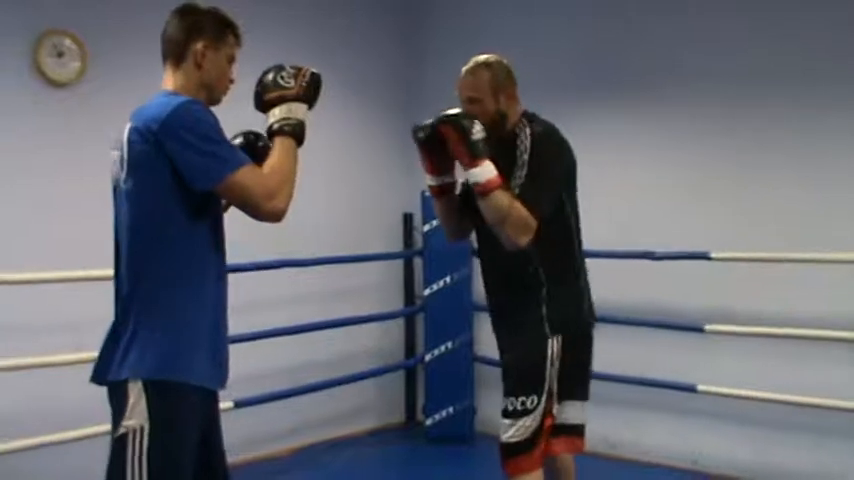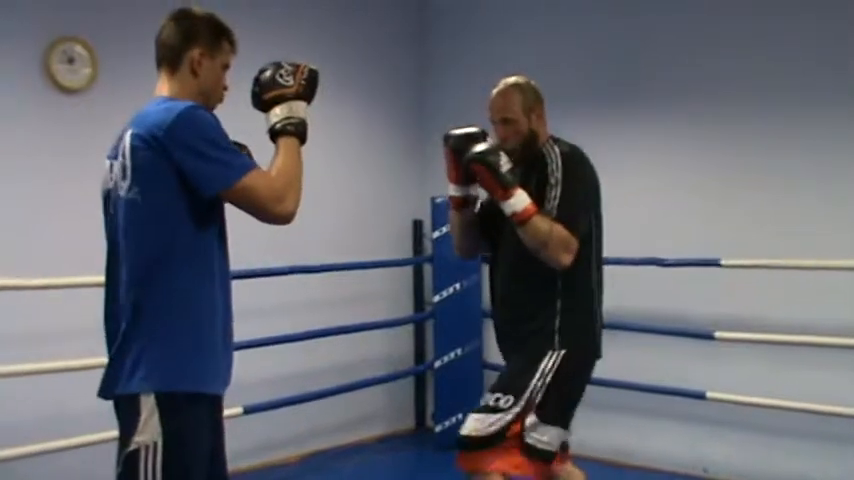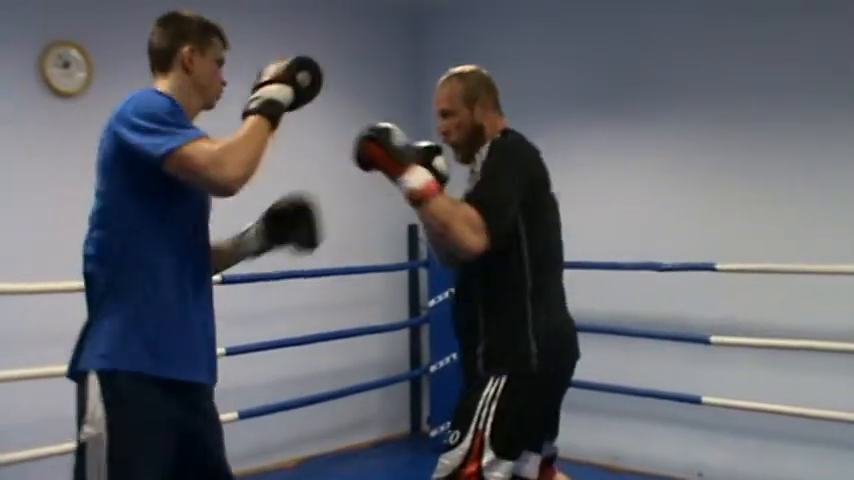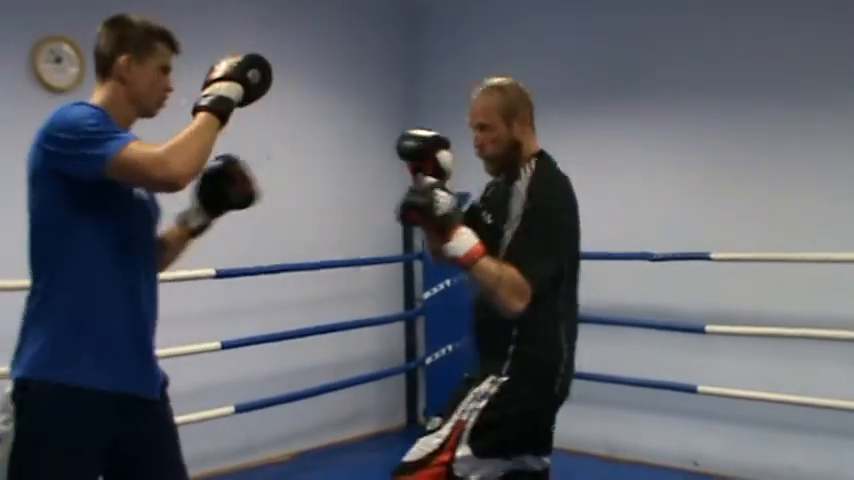
dt=0.5s
person 1, frame 1
left shoulder: (150, 121)
right shoulder: (180, 116)
right elbow: (270, 200)
left wrist: (239, 166)
right wrist: (288, 123)
left hip: (182, 357)
right hip: (157, 361)
person 1, frame 2
left shoulder: (135, 134)
right shoulder: (182, 121)
right elbow: (279, 202)
left wrist: (220, 184)
right wrist: (290, 120)
left hip: (175, 365)
right hip: (162, 371)
person 1, frame 3
left shoulder: (169, 131)
right shoulder: (146, 111)
right elbow: (225, 172)
left wrist: (260, 237)
right wrist: (268, 103)
left hip: (178, 365)
right hip: (127, 364)
person 1, frame 4
left shoulder: (109, 154)
right shoulder: (69, 127)
right elbow: (169, 170)
left wrist: (204, 212)
right wrist: (218, 100)
left hip: (132, 376)
right hip: (60, 378)
person 2, frame 1
left shoulder: (543, 143)
right shoulder: (495, 145)
left elbow: (519, 232)
right elbow: (457, 229)
left wrist: (477, 162)
right wrist: (439, 171)
left hip: (549, 316)
right hip: (521, 316)
left knee: (522, 446)
right knee: (552, 433)
person 2, frame 2
left shoulder: (567, 165)
right shoulder: (516, 171)
left elbow: (561, 252)
right elbow: (466, 246)
left wrist: (506, 193)
right wrist: (462, 183)
left hip: (560, 339)
right hip: (530, 341)
person 2, frame 3
left shoulder: (504, 157)
right shoulder: (510, 161)
left elbow: (468, 240)
right elbow: (452, 251)
left wrist: (407, 172)
right wrist: (424, 185)
left hip: (519, 357)
right hip: (532, 348)
person 2, frame 4
left shoulder: (540, 190)
right shoulder: (511, 183)
left elbow: (513, 296)
left wrist: (452, 229)
right wrist: (432, 184)
left hip: (521, 370)
right hip: (533, 363)
